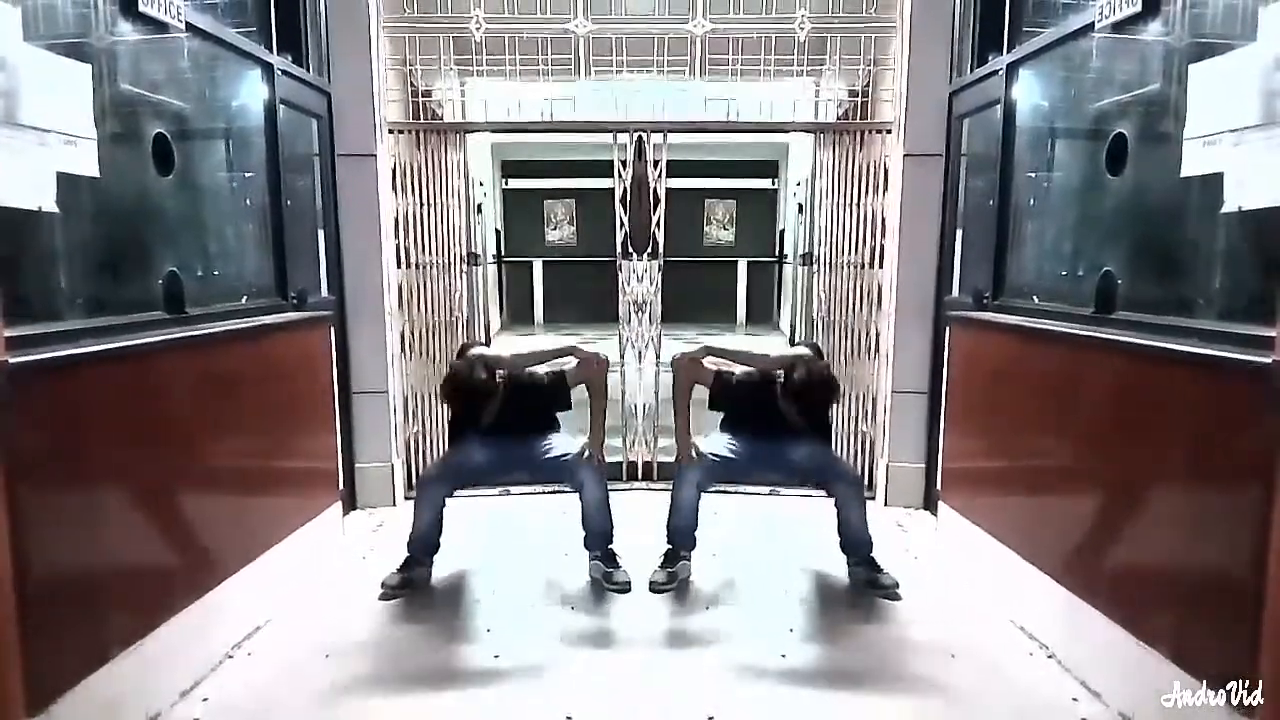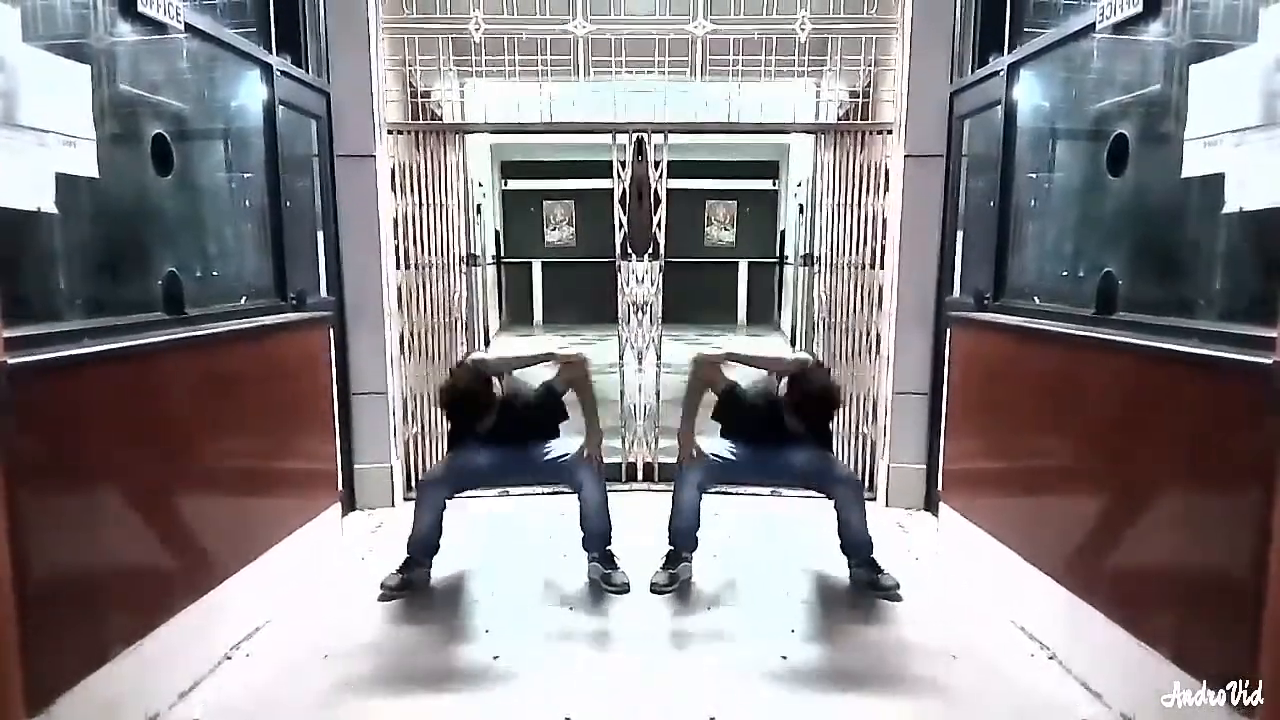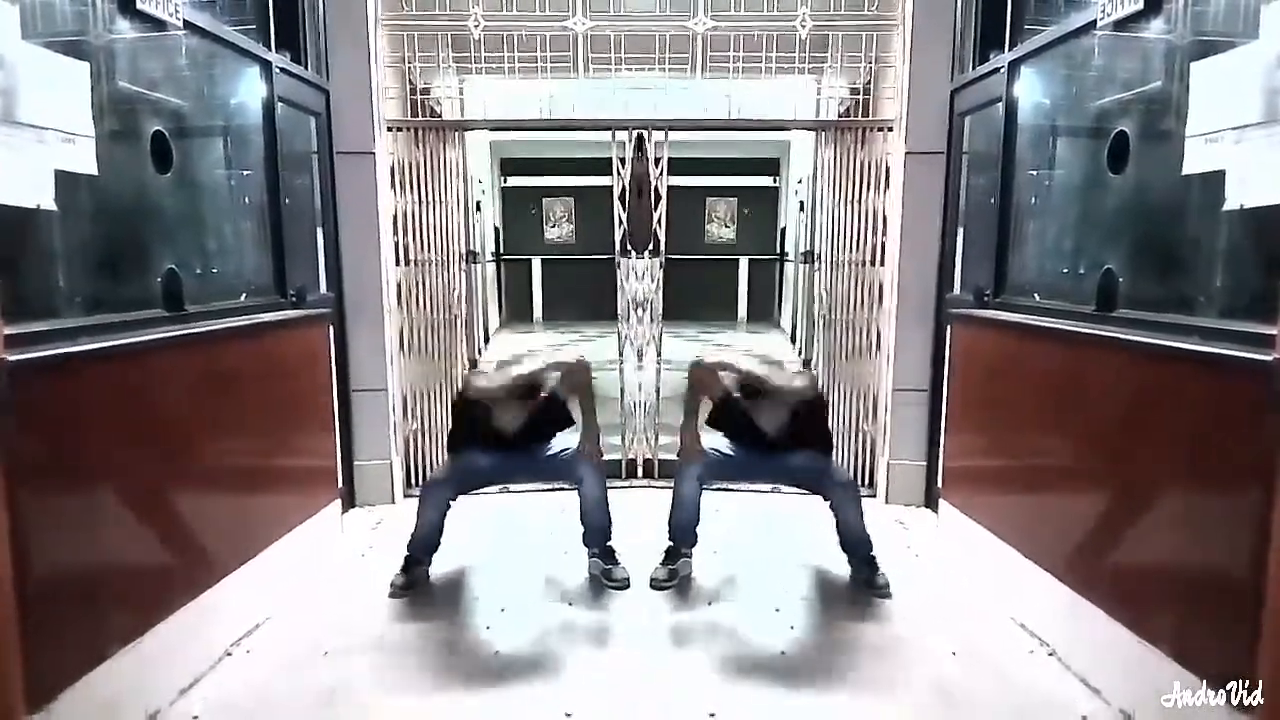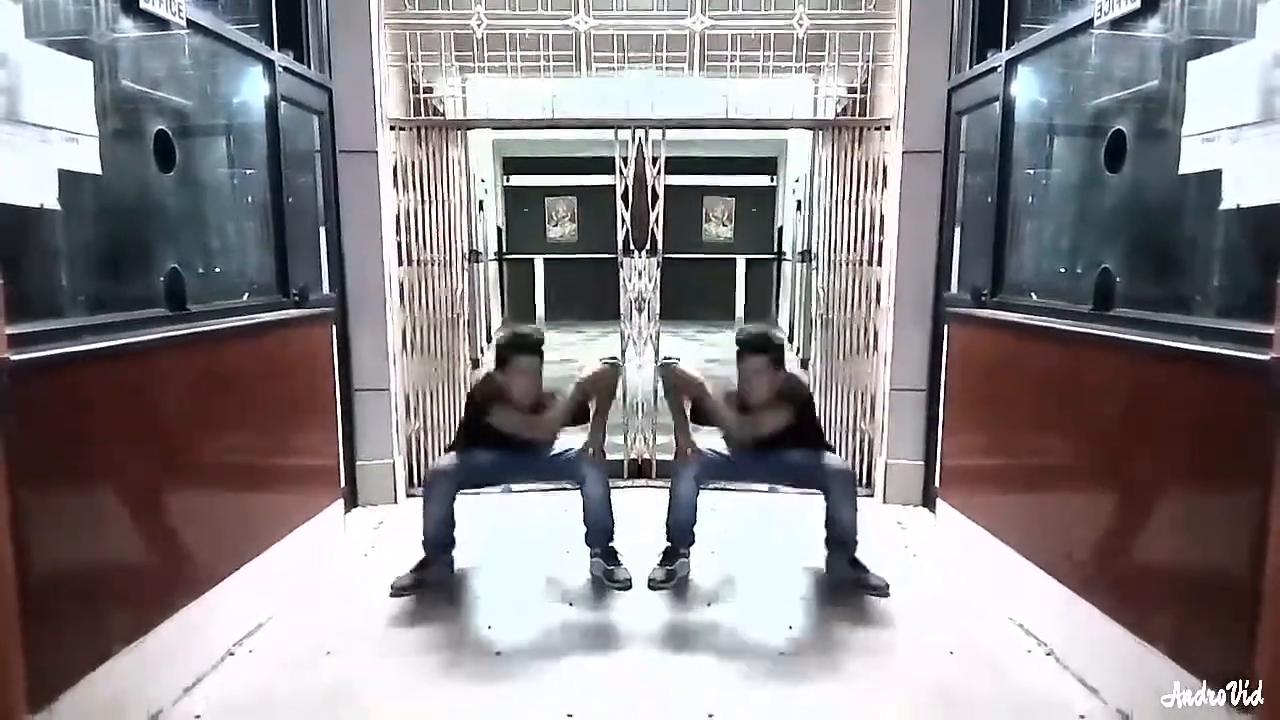
dt=0.2s
person 1, frame 1
left shoulder: (814, 381)
right shoulder: (748, 389)
right elbow: (683, 365)
left wrist: (714, 353)
right wrist: (682, 433)
left hip: (797, 447)
right hip: (743, 443)
left knee: (848, 481)
right knee: (690, 471)
left ankle: (860, 562)
right ankle: (679, 555)
person 1, frame 2
left shoulder: (816, 393)
right shoulder: (751, 406)
left elbow: (803, 364)
right elbow: (704, 365)
left wrist: (733, 358)
right wrist: (686, 429)
left hip: (799, 456)
right hip: (744, 452)
left knee: (848, 484)
right knee: (690, 471)
left ankle: (862, 563)
right ankle: (680, 556)
person 1, frame 3
left shoulder: (807, 401)
right shoulder: (736, 412)
right elbow: (700, 370)
left wrist: (745, 368)
right wrist: (689, 425)
left hip: (800, 458)
right hip: (745, 453)
left knee: (844, 486)
right knee: (691, 466)
left ankle: (861, 562)
right ankle: (680, 552)
person 1, frame 4
left shoulder: (794, 393)
right shoulder: (729, 403)
left elbow: (743, 431)
right elbow: (669, 371)
left wrist: (699, 388)
right wrist: (682, 432)
left hip: (797, 459)
right hip: (743, 457)
left knee: (841, 476)
right knee: (687, 467)
left ankle: (842, 557)
right ankle: (678, 552)
person 2, frame 1
left shoulder: (530, 389)
right shoulder: (464, 383)
left elbow: (594, 365)
left wrist: (597, 433)
left hip: (537, 443)
right hip: (482, 447)
left knee: (590, 470)
right knee: (430, 481)
left ankle: (600, 556)
right ankle: (418, 562)
person 2, frame 2
left shoulder: (529, 406)
right shoulder: (462, 396)
left elbow: (576, 365)
right elbow: (474, 362)
left wrist: (593, 431)
right wrist: (546, 358)
left hip: (536, 451)
right hip: (480, 456)
left knee: (589, 470)
right knee: (432, 484)
left ankle: (599, 557)
right ankle: (417, 563)
person 2, frame 3
left shoulder: (545, 409)
right shoulder: (473, 401)
left elbow: (580, 369)
left wrist: (590, 428)
right wrist: (537, 370)
left hip: (536, 452)
right hip: (480, 457)
left knee: (588, 465)
right knee: (436, 486)
left ankle: (599, 553)
right ankle: (418, 561)
person 2, frame 4
left shoulder: (549, 404)
right shoulder: (484, 394)
left elbow: (610, 372)
right elbow: (541, 431)
left wrist: (597, 430)
right wrist: (580, 387)
left hip: (537, 455)
right hip: (483, 458)
left knee: (592, 467)
right knee: (439, 476)
left ankle: (601, 553)
right ankle: (437, 559)
